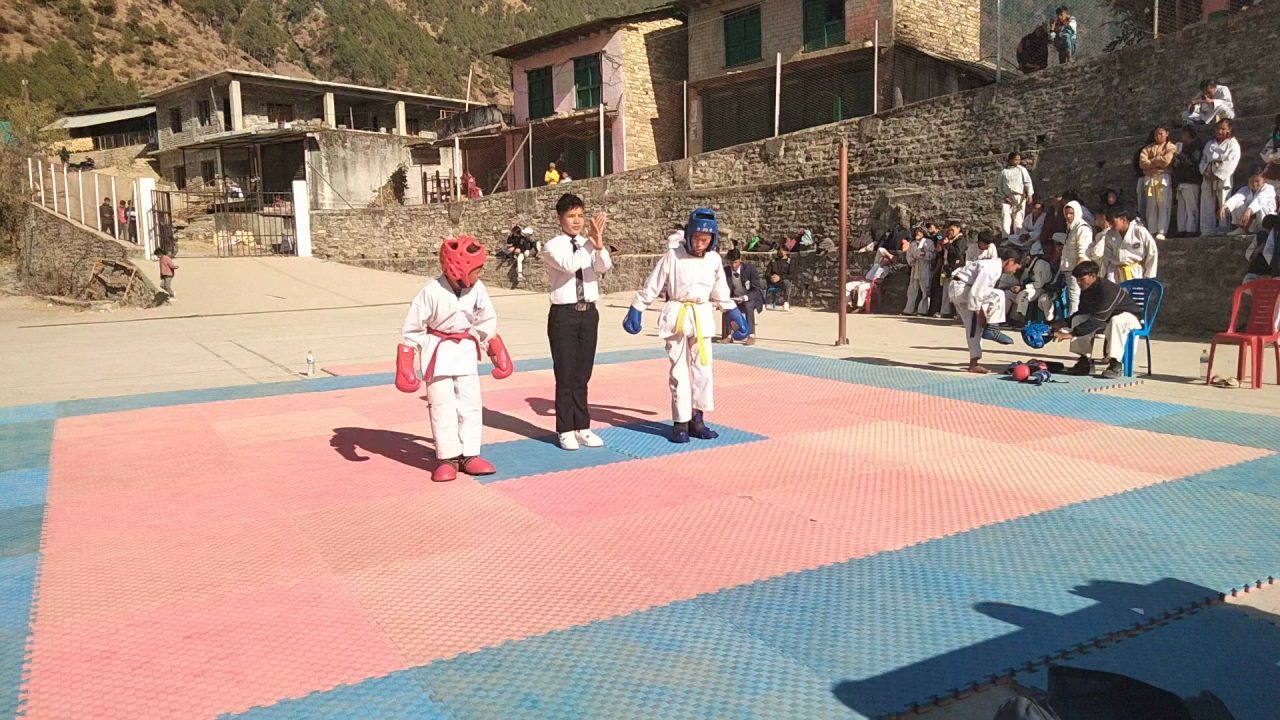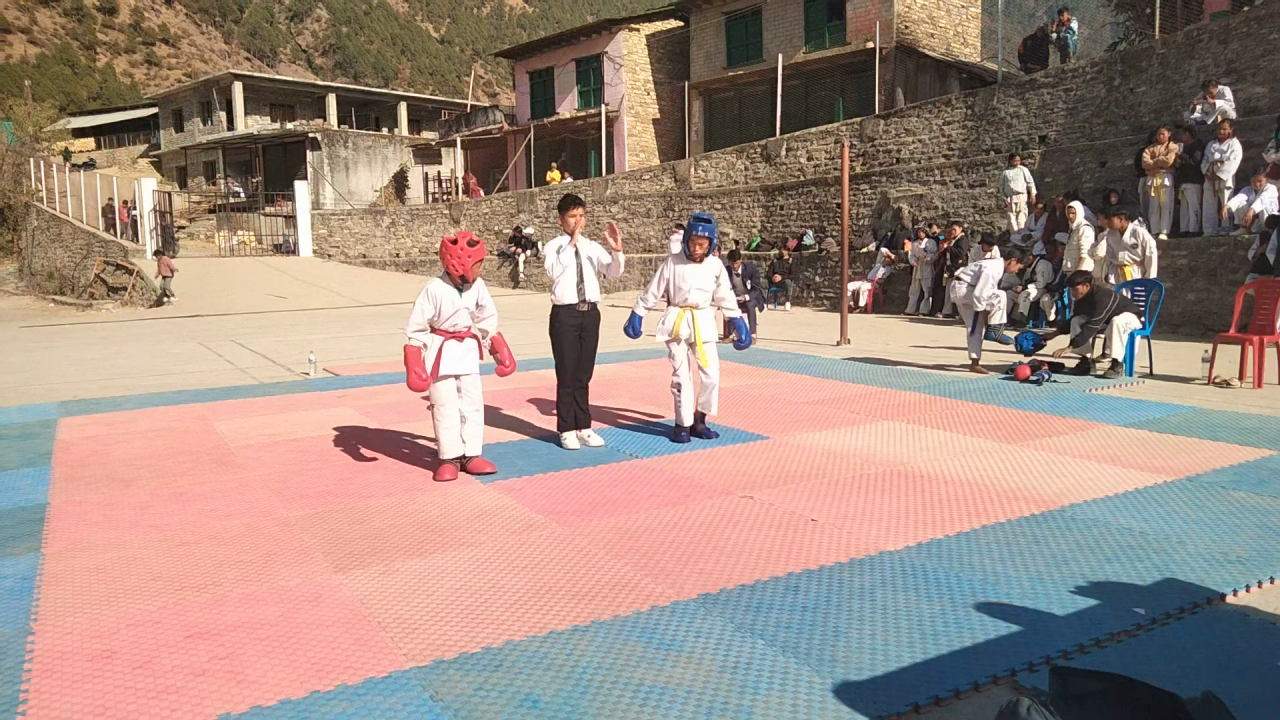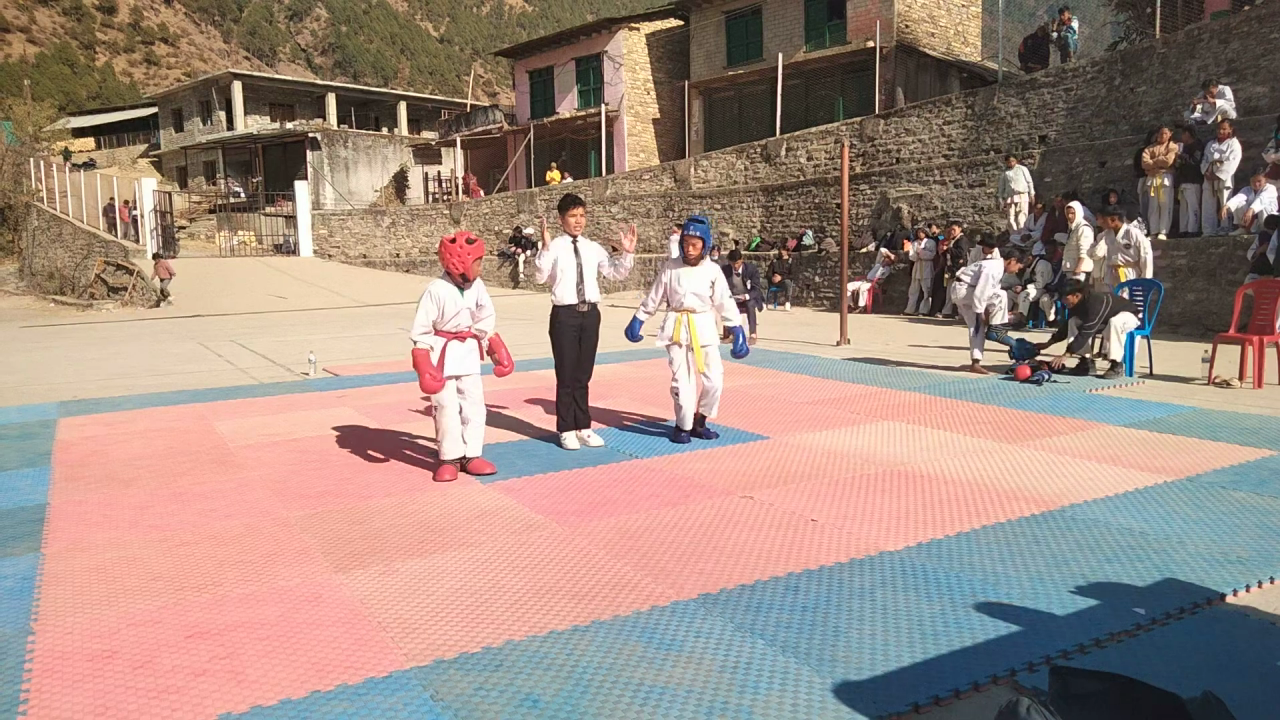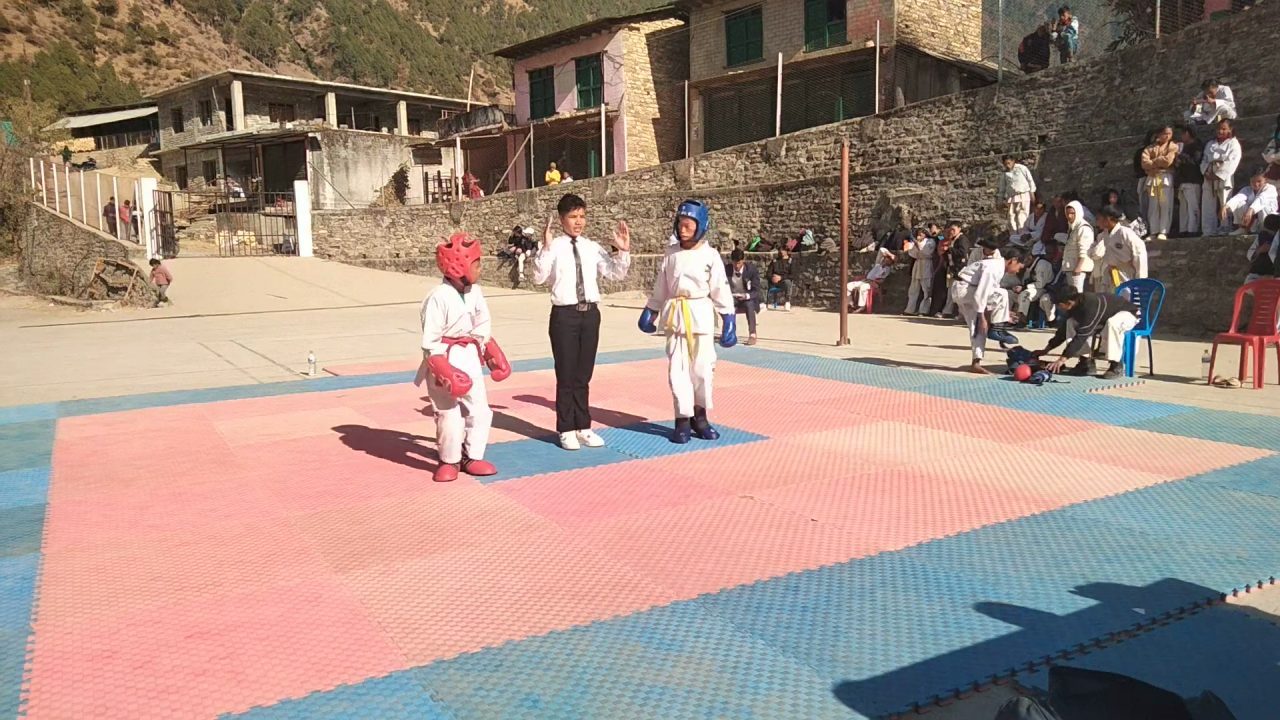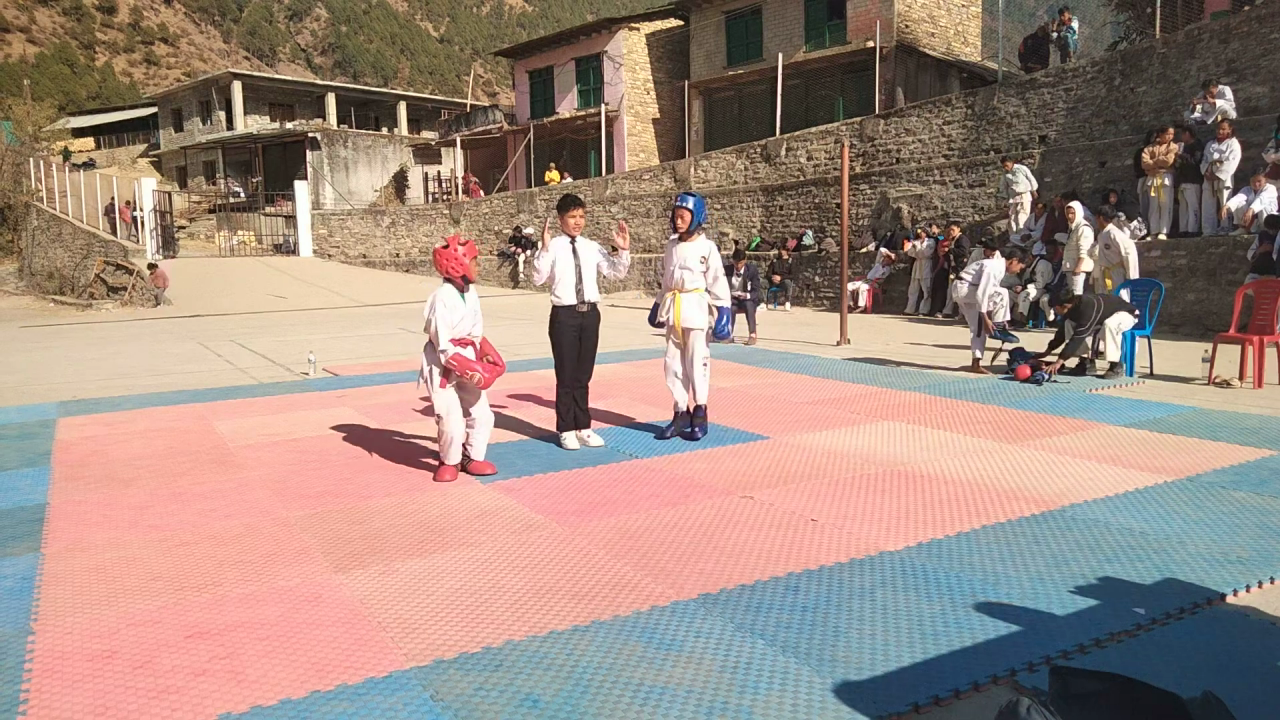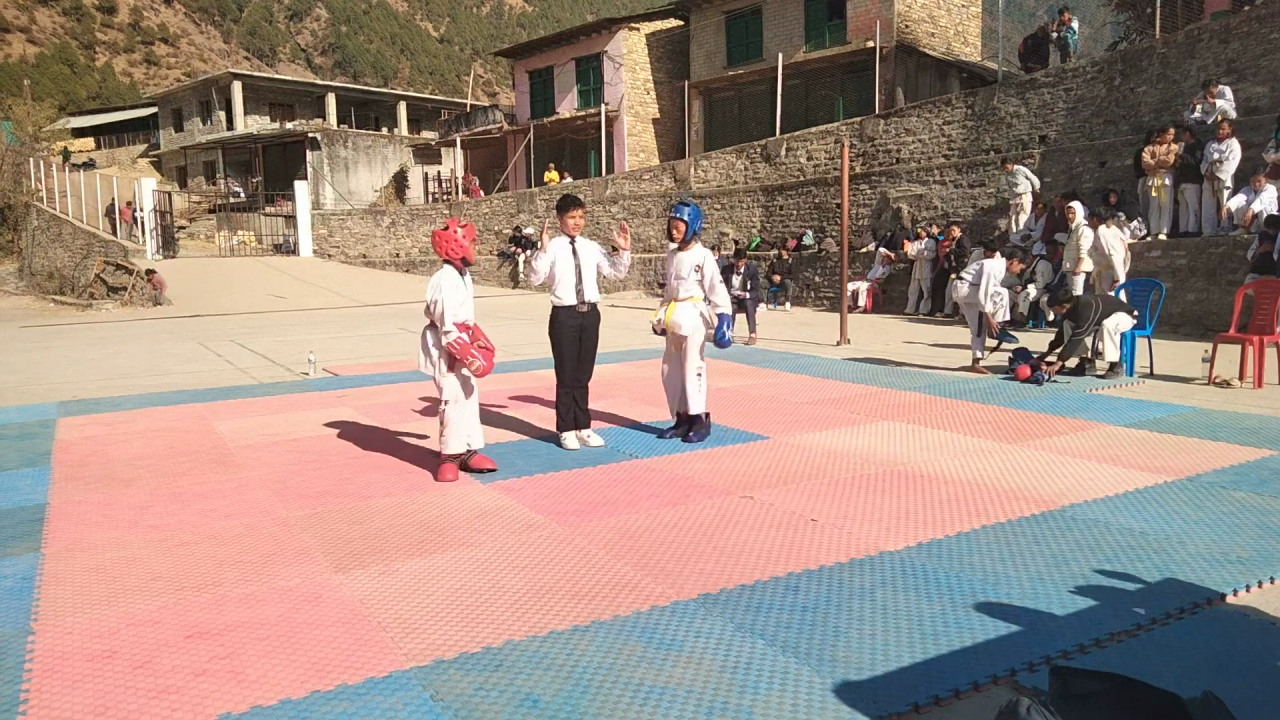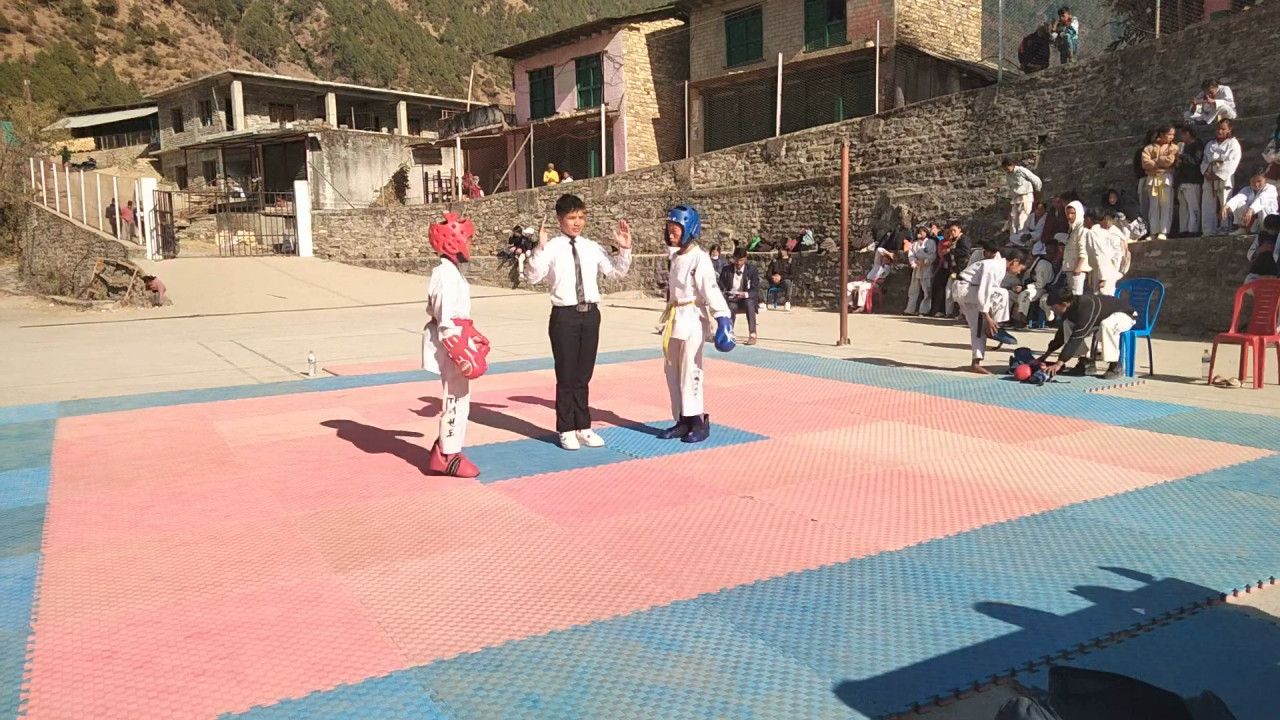
dt=0.1s
person 1, frame 1
left shoulder: (589, 245)
right shoulder: (554, 246)
left elbow: (603, 267)
right elbow: (570, 265)
left wrist: (599, 245)
right wrist: (590, 243)
left hip: (589, 313)
right hip: (564, 314)
left knee: (582, 375)
right knee: (565, 375)
left ankle: (581, 427)
right ankle: (566, 430)
person 1, frame 2
left shoulder: (591, 247)
right shoulder: (555, 247)
left elbow: (614, 272)
right elbow: (554, 273)
left wrist: (617, 250)
right wrist: (571, 243)
left hip: (590, 313)
right hip: (565, 314)
left knee: (584, 375)
right knee: (566, 374)
left ankle: (583, 427)
right ankle: (567, 430)
person 1, frame 3
left shoulder: (594, 248)
right shoulder: (555, 248)
left elbow: (617, 274)
right elbow: (540, 277)
left wrist: (628, 252)
right wrist: (545, 248)
left hip: (590, 313)
right hip: (564, 314)
left knee: (583, 375)
right knee: (566, 375)
left ankle: (583, 427)
right ankle: (566, 430)
person 1, frame 4
left shoulder: (593, 248)
right shoulder: (554, 248)
left elbow: (616, 274)
right elbow: (539, 277)
left wrist: (623, 251)
right wrist: (546, 247)
left hip: (590, 313)
right hip: (565, 314)
left knee: (583, 375)
right knee: (566, 375)
left ankle: (583, 427)
right ankle: (566, 430)
person 1, frame 5
left shoulder: (592, 248)
right shoulder: (553, 248)
left elbow: (616, 273)
right elbow: (538, 279)
left wrist: (623, 250)
right wrist: (544, 249)
left hip: (590, 313)
right hip: (564, 315)
left knee: (583, 375)
right knee: (566, 375)
left ankle: (583, 427)
right ankle: (566, 430)
person 1, frame 6
left shoulder: (592, 248)
right shoulder: (552, 248)
left elbow: (617, 273)
right elbow: (535, 279)
left wrist: (624, 250)
right wrist: (542, 250)
left hip: (590, 313)
right hip: (564, 315)
left knee: (583, 375)
right knee: (566, 375)
left ankle: (583, 427)
right ankle: (566, 430)
person 1, frame 7
left shoulder: (592, 248)
right shoulder: (551, 248)
left elbow: (617, 271)
right elbow: (533, 276)
left wrist: (625, 249)
right wrist: (539, 248)
left hip: (590, 314)
right hip: (565, 315)
left knee: (583, 375)
right knee: (566, 375)
left ankle: (583, 427)
right ankle: (566, 430)
person 2, frame 1
left shoulder: (477, 289)
right shoulder: (431, 292)
left elbow: (487, 321)
right elbow: (411, 330)
left wrist: (497, 352)
right wrist: (405, 365)
left hip: (465, 350)
right hip: (437, 352)
left knee: (470, 404)
right knee: (442, 407)
left ankle: (468, 455)
right ankle: (447, 458)
person 2, frame 2
left shoulder: (477, 286)
right shoulder: (434, 290)
left elbow: (487, 319)
right elbow: (415, 330)
left wrist: (499, 350)
right wrist: (415, 365)
left hip: (467, 350)
right hip: (440, 352)
left knee: (472, 404)
right knee: (445, 407)
left ankle: (470, 455)
right ankle: (449, 458)
person 2, frame 3
left shoulder: (476, 287)
right shoulder: (436, 291)
left elbow: (485, 319)
right elbow: (420, 333)
left wrist: (496, 350)
right wrist: (423, 366)
left hip: (467, 350)
right hip: (441, 353)
left knee: (473, 405)
right knee: (446, 409)
left ankle: (470, 455)
right ankle: (448, 459)
person 2, frame 4
left shoulder: (474, 292)
right shoulder: (439, 297)
left elbow: (481, 326)
right elbow: (430, 341)
left wrist: (493, 355)
right wrist: (446, 372)
left hip: (468, 357)
right hip: (444, 359)
left knee: (480, 411)
right knee: (449, 415)
left ankle: (472, 457)
right ankle: (449, 460)
person 2, frame 5
left shoulder: (470, 292)
right shoulder: (441, 299)
right elbow: (443, 345)
left wrist: (488, 355)
right wrist: (470, 368)
left hip: (465, 358)
right hip: (443, 362)
left knee: (481, 413)
right knee: (450, 417)
left ankle: (473, 456)
right ankle: (449, 461)
person 2, frame 6
left shoulder: (464, 276)
right shoulder: (443, 281)
right elbow: (447, 328)
left wrist: (479, 340)
right wrist: (468, 354)
left hip: (461, 344)
right hip: (443, 347)
left knee: (468, 399)
right knee: (453, 401)
left ankle: (470, 451)
right ankle: (449, 456)
person 2, frame 7
left shoulder: (450, 272)
right shoulder: (446, 275)
right elbow: (446, 321)
left wrist: (473, 335)
right wrist: (463, 353)
left hip: (447, 339)
right hip: (448, 340)
left knee: (454, 398)
right knee: (456, 398)
left ankle: (445, 451)
right ankle: (446, 455)
person 3, frame 1
left shoulder: (714, 260)
right shoulder: (672, 257)
left elbow: (720, 292)
right elbow: (652, 285)
left wrist: (734, 315)
right wrist: (636, 310)
left hip: (702, 318)
right hip: (676, 318)
left knee: (703, 370)
right knee: (679, 371)
left ankle: (696, 419)
right ankle: (681, 423)
person 3, frame 2
left shoulder: (716, 265)
right shoulder: (672, 263)
left elbow: (726, 297)
right elbow: (653, 290)
left wrist: (738, 323)
right wrist: (637, 314)
left hip: (703, 323)
right hip: (677, 322)
left knee: (709, 374)
right knee: (682, 375)
left ankle: (699, 421)
right ankle: (683, 424)
person 3, frame 3
left shoulder: (712, 270)
right shoulder: (670, 267)
left elbow: (724, 302)
right elbow: (654, 296)
left wrist: (736, 331)
right wrist: (640, 319)
left hip: (703, 327)
right hip: (676, 328)
left knee: (712, 379)
right knee: (681, 379)
left ankle: (700, 421)
right ankle: (684, 424)
person 3, frame 4
left shoulder: (711, 255)
right shoulder: (671, 253)
left elbow: (722, 290)
right elbow: (661, 285)
left wrist: (728, 320)
right wrist: (650, 311)
left hip: (701, 314)
right hip: (675, 313)
left knee: (703, 367)
right knee: (677, 368)
left ankle: (700, 417)
right ankle: (683, 421)
person 3, frame 5
left shoulder: (706, 247)
right shoulder: (672, 245)
left elbow: (718, 281)
left wrist: (723, 312)
right wrist: (658, 305)
left hip: (697, 306)
right hip: (673, 307)
left knee: (696, 360)
right knee: (673, 361)
left ankle: (699, 413)
right ankle: (681, 414)
person 3, frame 6
left shoulder: (703, 255)
right shoulder: (672, 255)
left elbow: (717, 289)
left wrist: (724, 319)
right wrist: (661, 315)
left hip: (694, 314)
right hip: (674, 316)
left knee: (692, 369)
right knee: (669, 369)
left ankle: (699, 421)
right ankle: (682, 419)
person 3, frame 7
left shoulder: (699, 258)
right shoulder: (675, 257)
left elbow: (712, 291)
left wrist: (724, 322)
left hip: (693, 320)
right hip: (675, 319)
left knee: (691, 371)
right knee: (673, 372)
left ankle: (699, 421)
right ankle: (683, 421)
